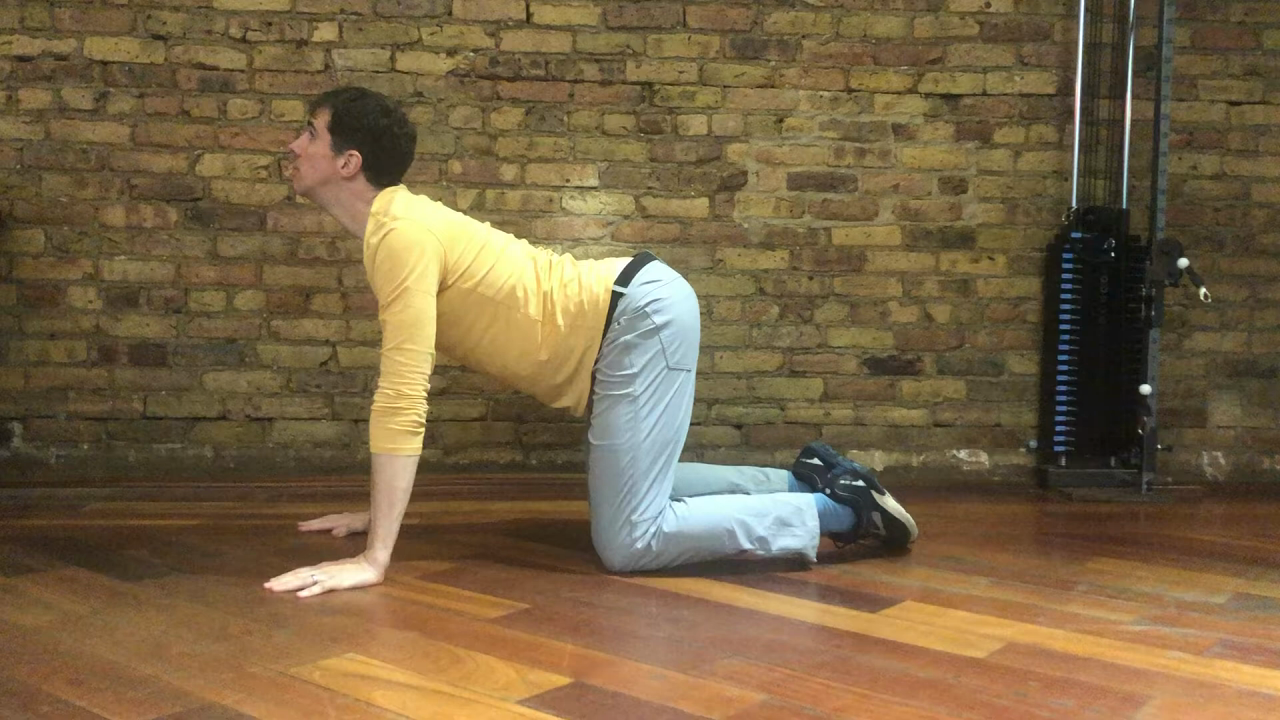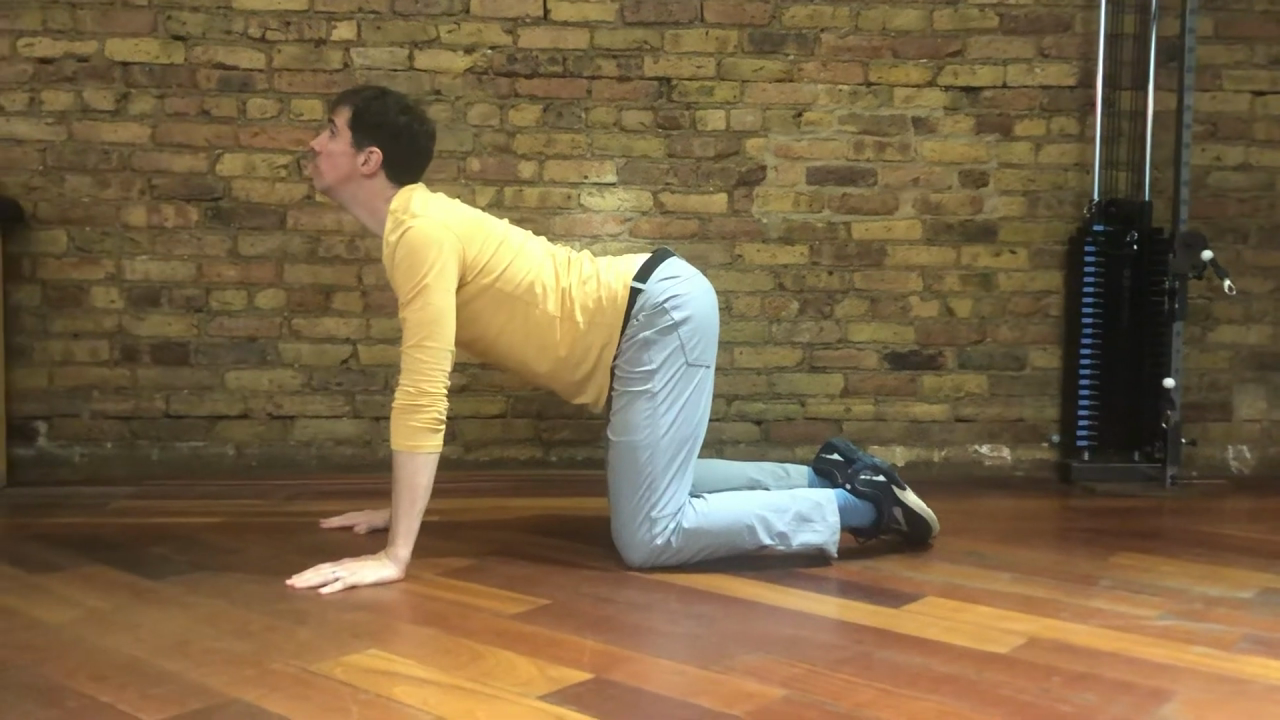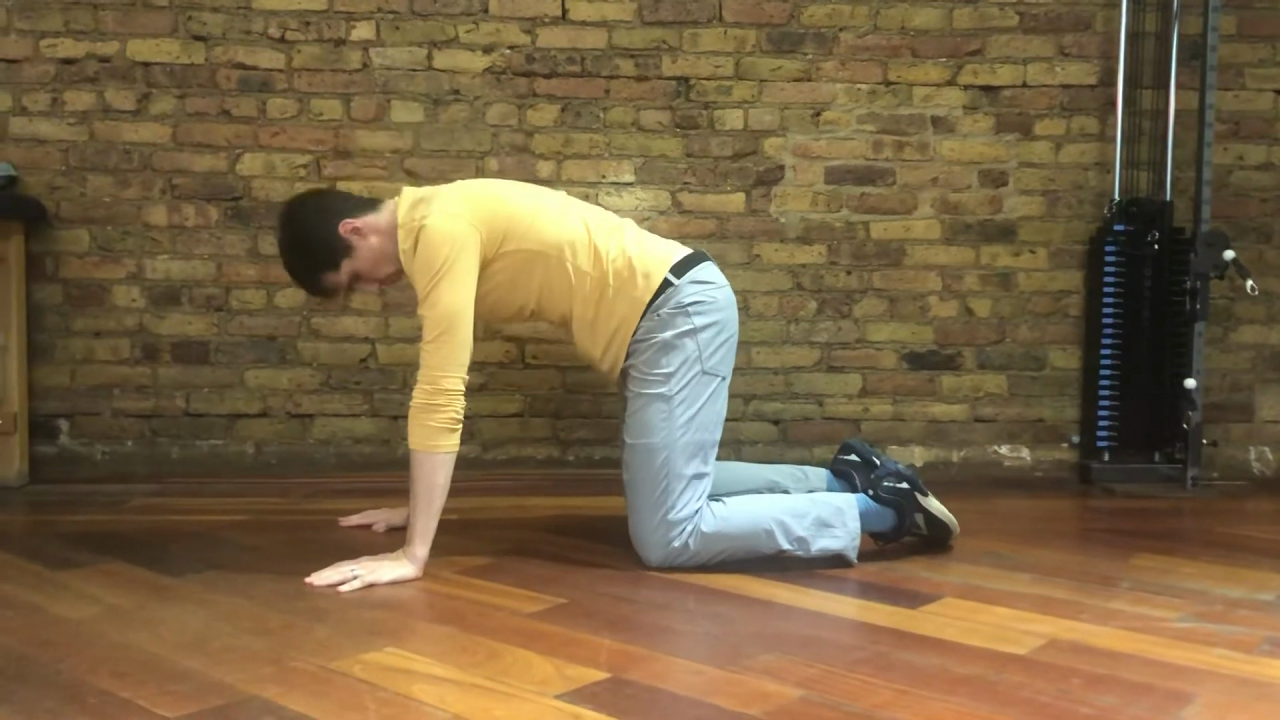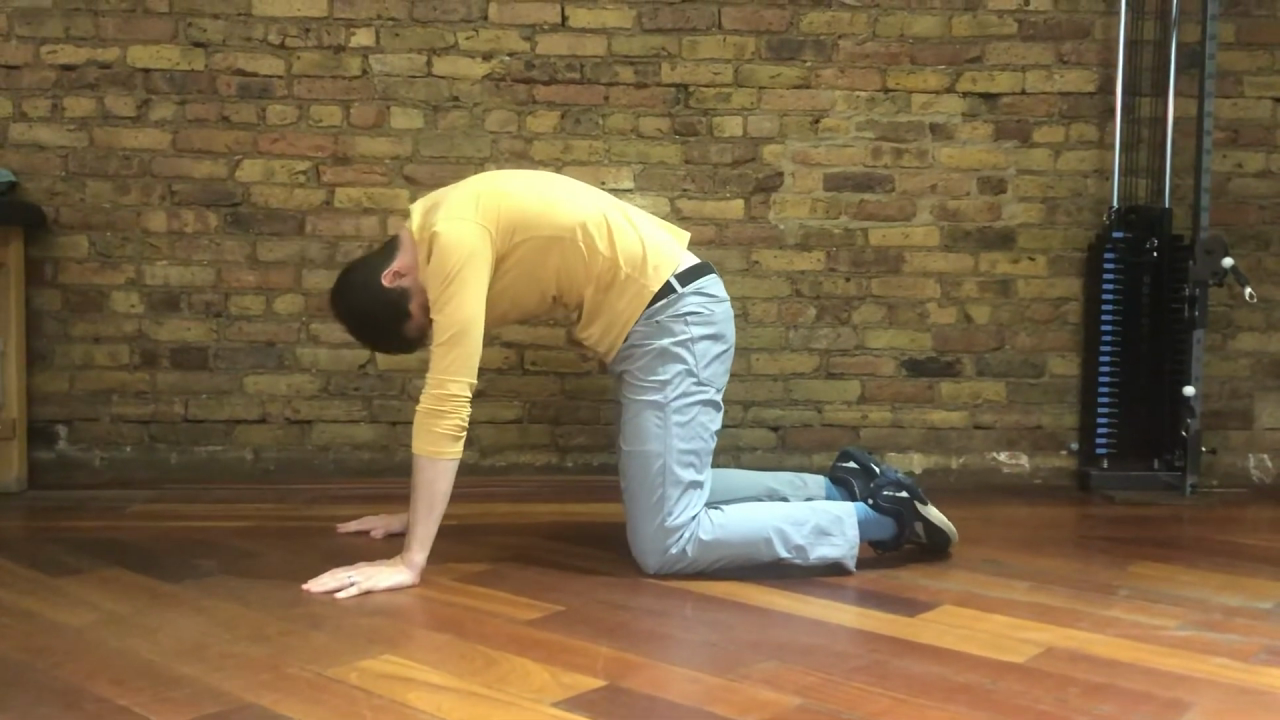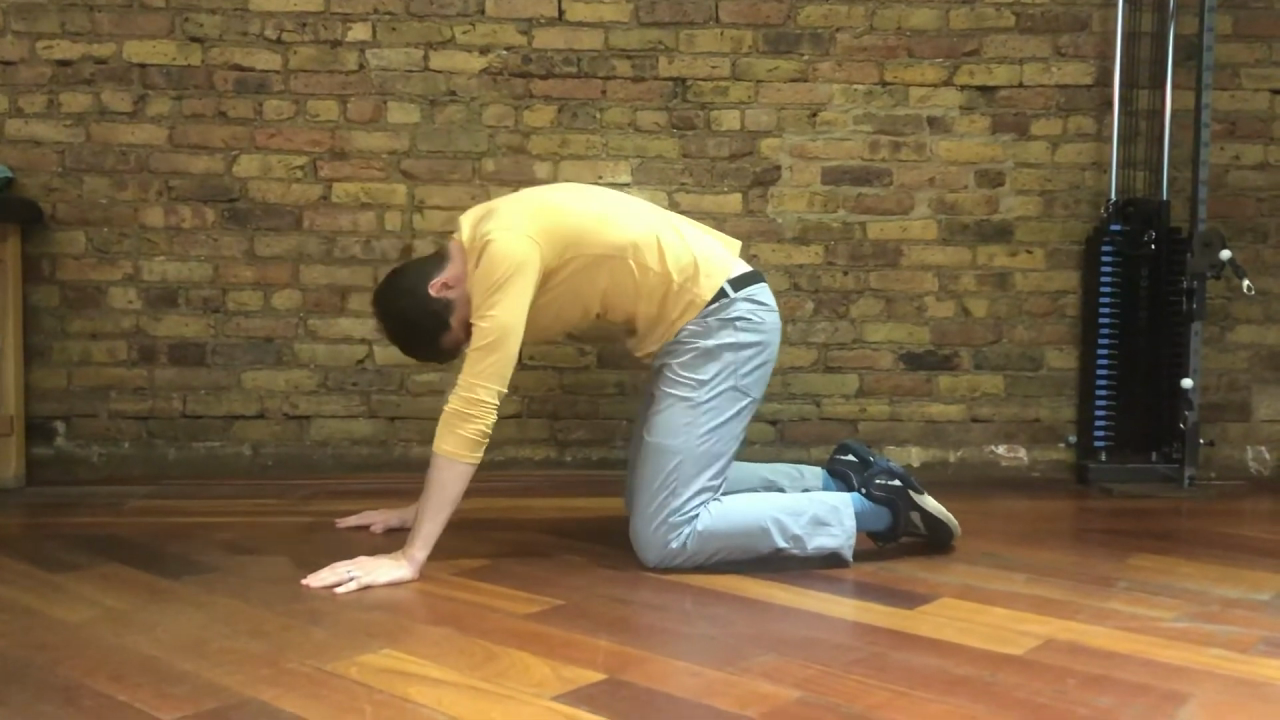
dt=1s
person 1, frame 1
left shoulder: (400, 234)
right shoulder: (395, 226)
left elbow: (401, 397)
right elbow: (400, 383)
left wrist: (374, 557)
right wrist: (377, 511)
left hip: (642, 312)
right hip: (630, 314)
left knee: (629, 541)
right knee: (632, 487)
left ankle: (837, 510)
right ankle: (806, 478)
person 1, frame 2
left shoulder: (418, 232)
right shoulder: (413, 226)
left elbow: (421, 395)
right elbow: (422, 383)
left wrist: (394, 555)
right wrist: (398, 506)
left hip: (660, 310)
right hip: (650, 309)
left knee: (647, 538)
right knee: (653, 484)
left ankle: (858, 506)
right ankle: (825, 475)
person 1, frame 3
left shoulder: (436, 229)
right shoulder: (434, 223)
left elbow: (440, 390)
right elbow: (440, 381)
left wrist: (414, 553)
right wrist: (415, 506)
left hip: (680, 309)
right hip: (667, 309)
left knee: (666, 538)
right knee: (668, 488)
left ankle: (875, 510)
right ankle: (843, 479)
person 1, frame 4
left shoulder: (450, 236)
right shoulder: (445, 229)
left elbow: (446, 397)
right elbow: (448, 393)
left wrist: (410, 560)
right wrist: (416, 512)
left hip: (673, 314)
right hip: (656, 317)
left knee: (665, 545)
right knee: (666, 490)
left ankle: (873, 518)
right ankle: (840, 488)
person 1, frame 5
left shoulder: (501, 248)
right shoulder: (489, 245)
left elbow: (474, 404)
right elbow: (472, 398)
left wrist: (410, 556)
right wrist: (419, 507)
left hip: (727, 317)
right hip: (700, 320)
left knee: (664, 537)
right knee: (654, 494)
left ankle: (875, 508)
right ankle: (839, 478)
